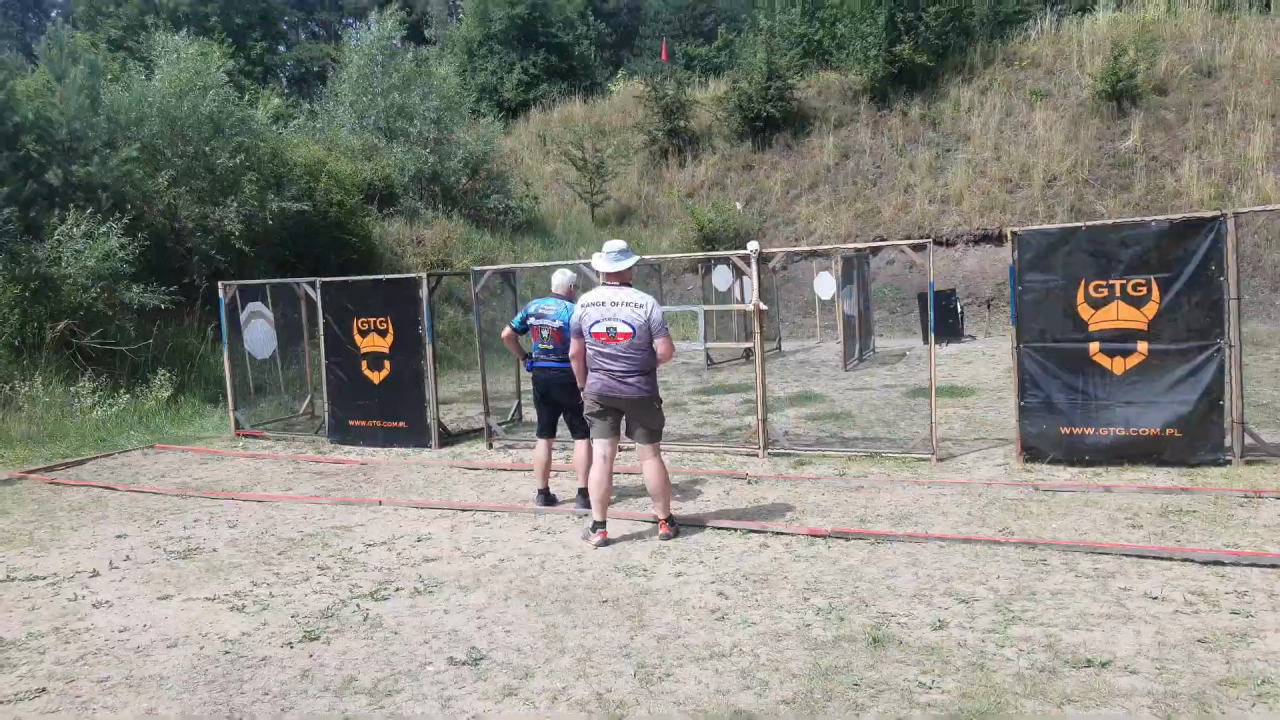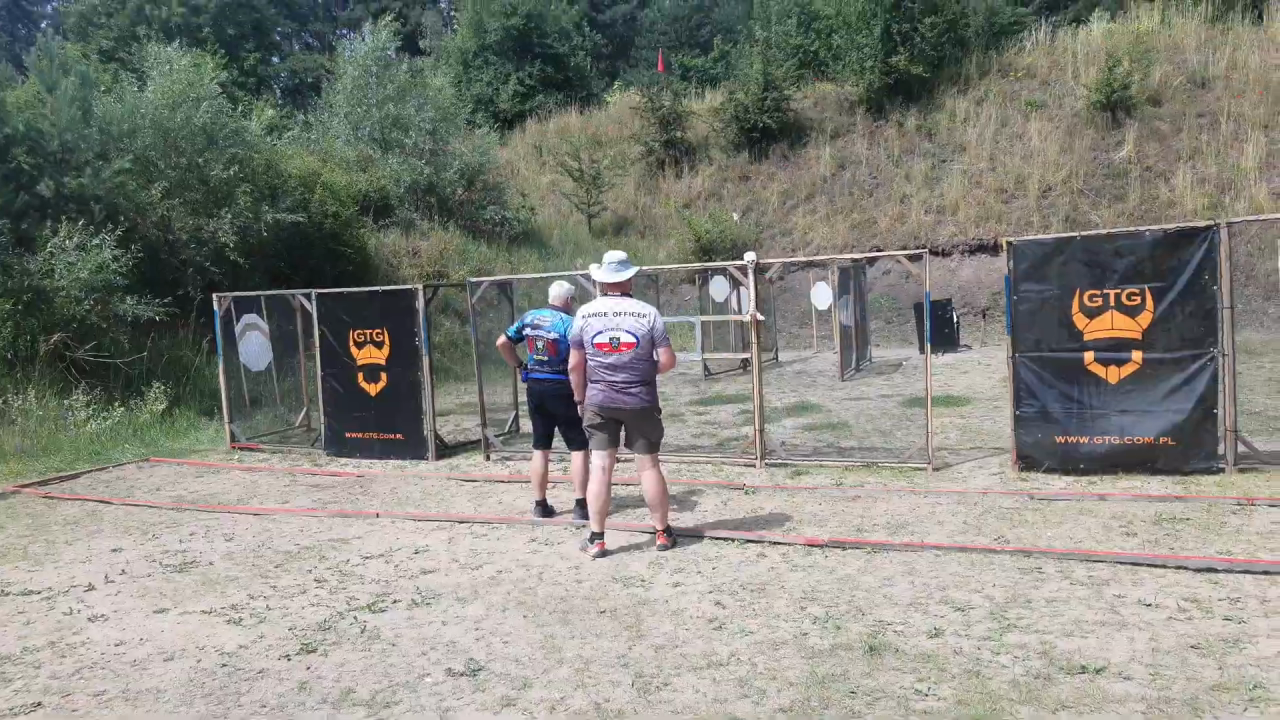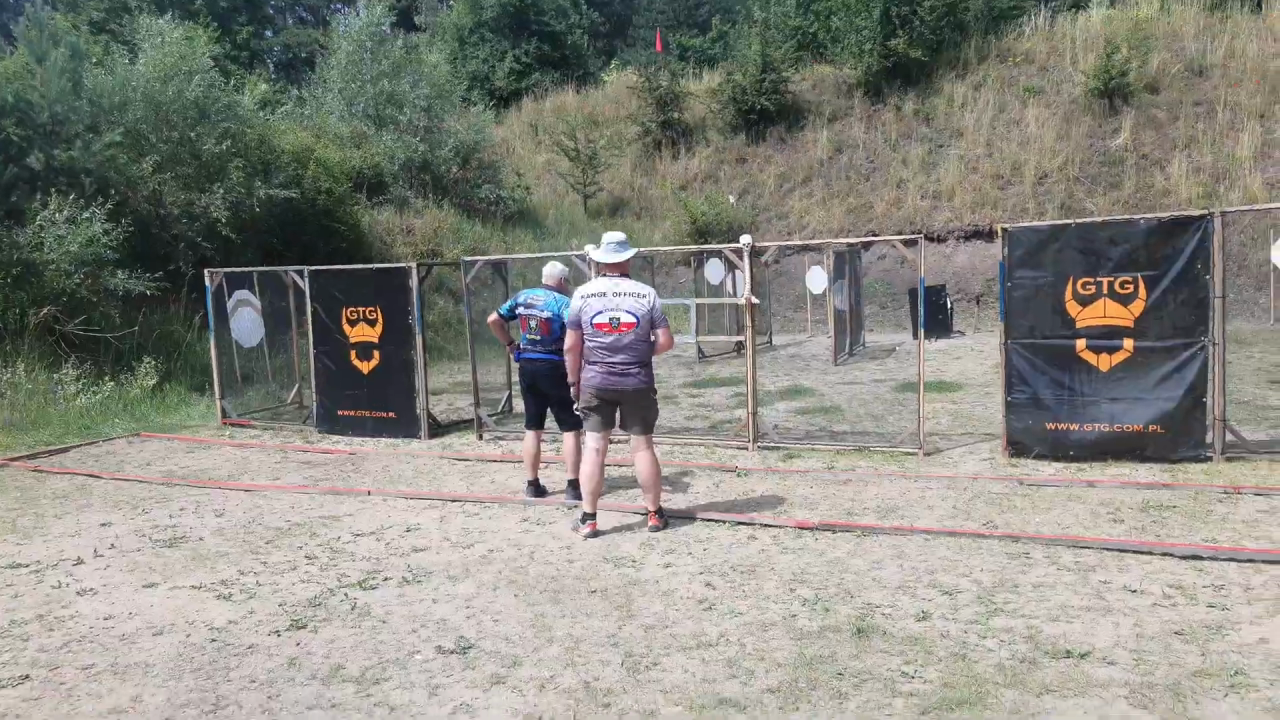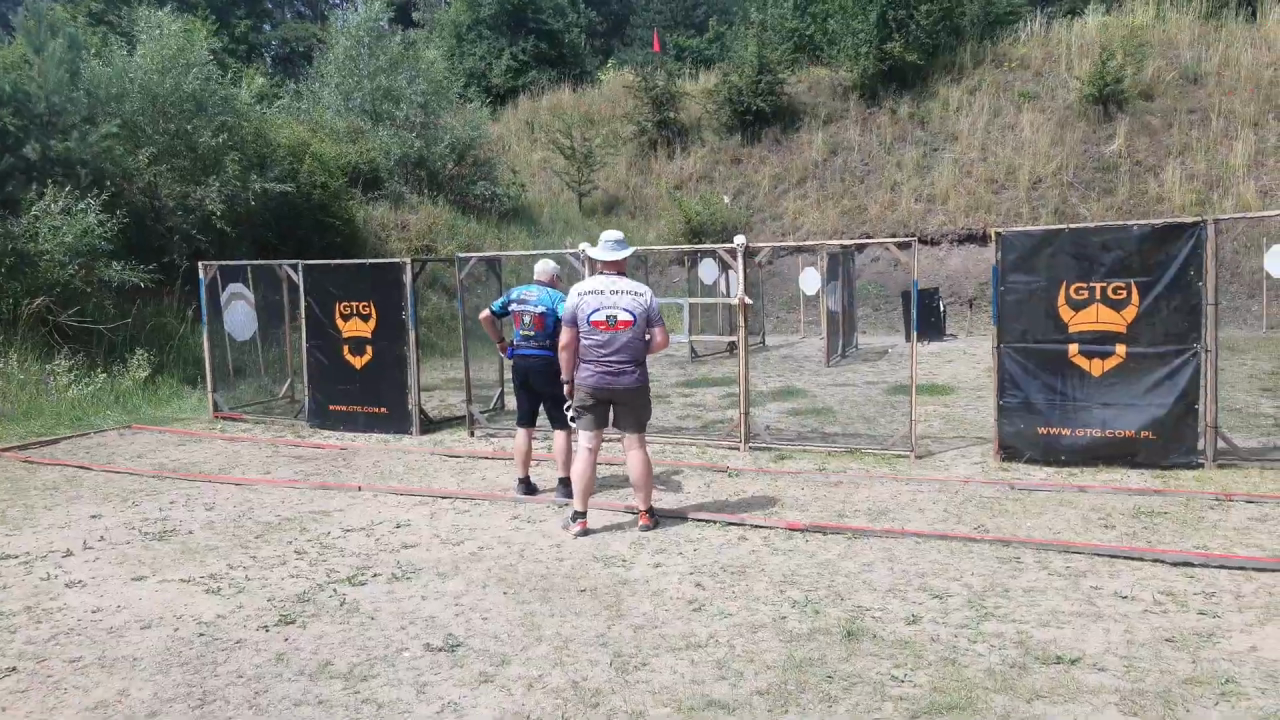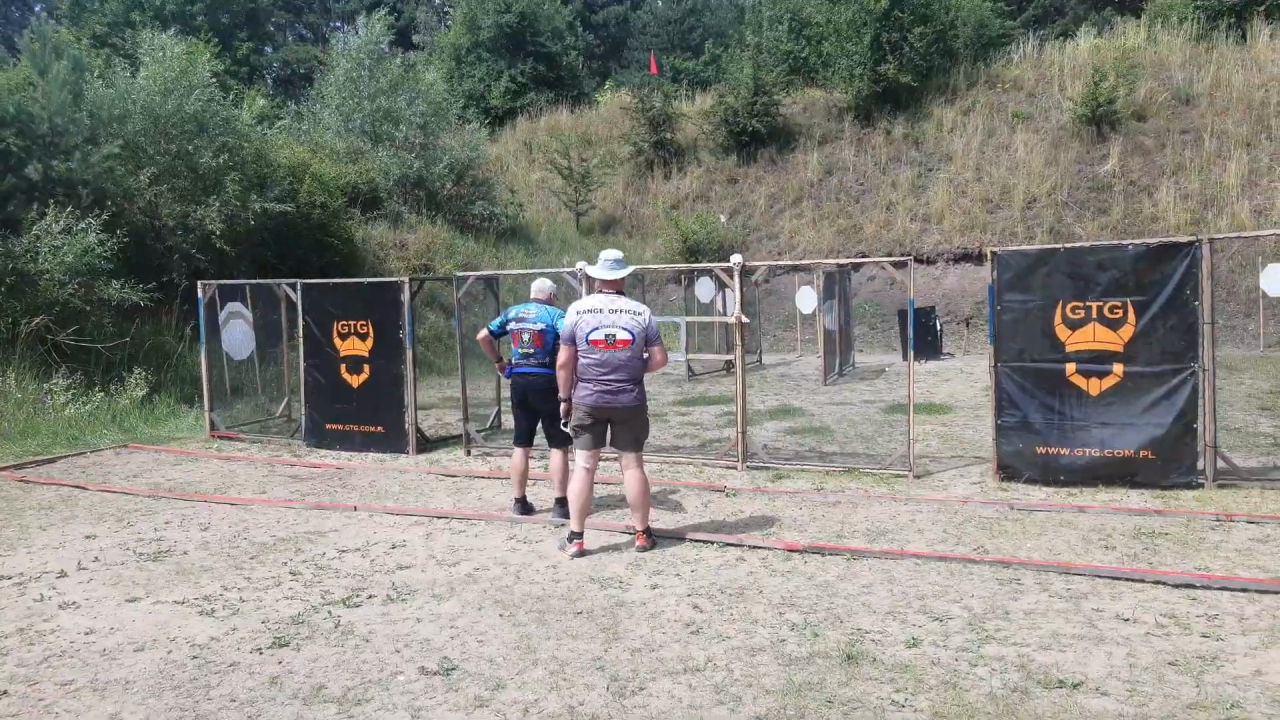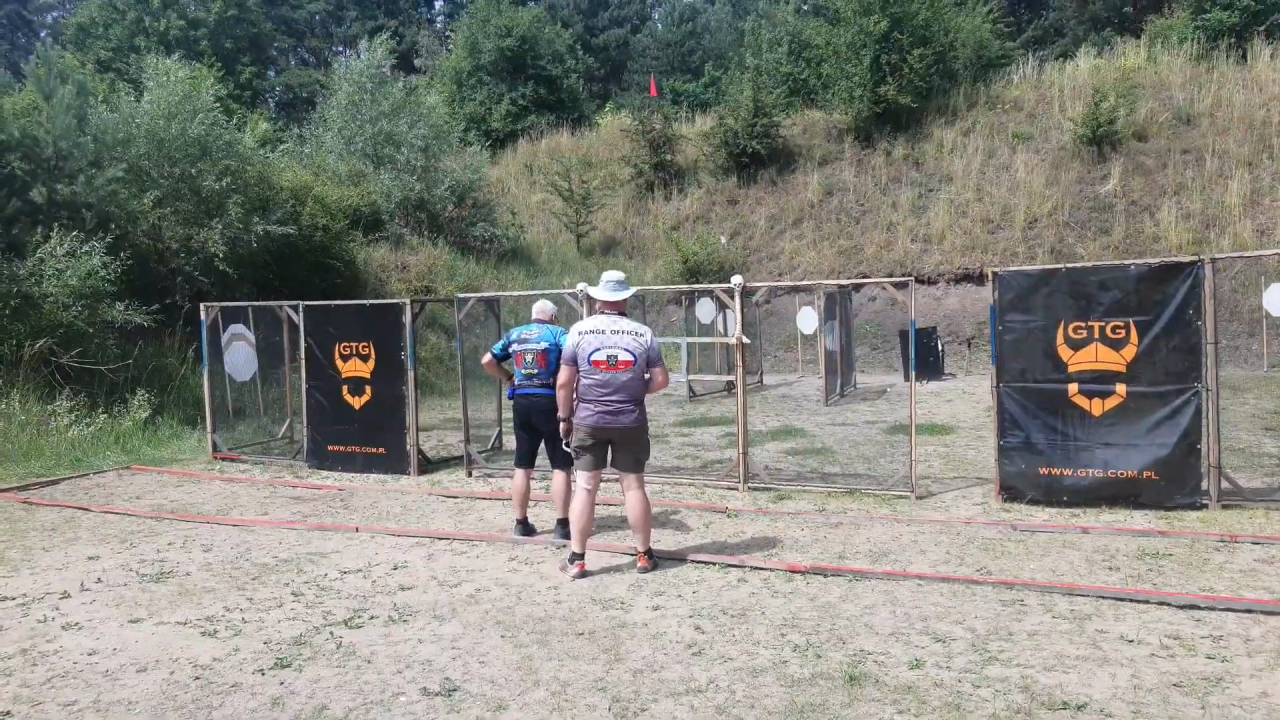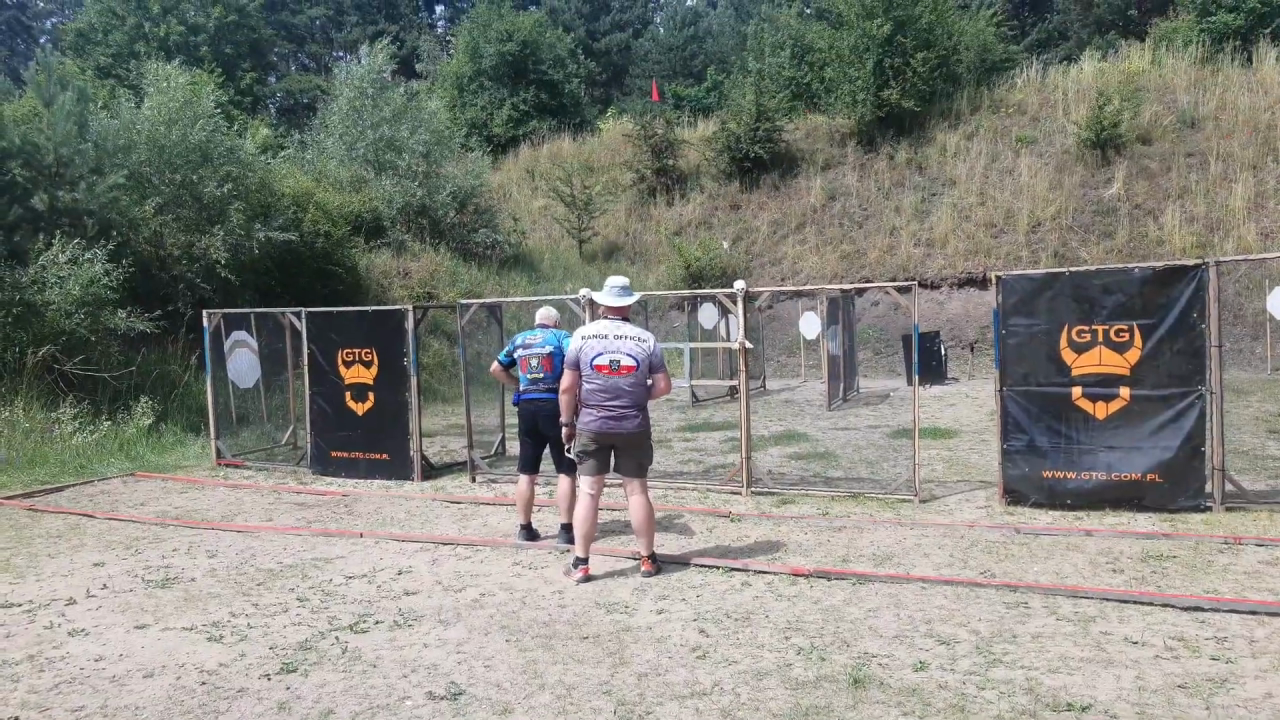
dt=0.2s
person 1, frame 1
left shoulder: (585, 303)
right shoulder: (645, 303)
left elbow: (575, 353)
right elbow: (665, 352)
left wrist: (584, 385)
right wrist: (647, 361)
left hip: (600, 391)
right hip: (640, 391)
left knee: (602, 457)
right knee: (650, 455)
left ankle: (598, 528)
right ankle: (665, 522)
person 1, frame 2
left shoulder: (585, 314)
right shoulder: (647, 313)
left elbow: (575, 366)
right elbow: (667, 361)
left wrist: (581, 398)
left hip: (599, 402)
right hip: (641, 401)
left knee: (600, 468)
right knee: (648, 466)
left ankle: (596, 539)
right ankle: (663, 533)
person 1, frame 3
left shoulder: (583, 294)
right shoulder: (646, 294)
left elbow: (571, 346)
right elbow: (665, 342)
left wrist: (574, 380)
left hip: (596, 382)
right hip: (637, 383)
left knee: (594, 448)
right knee: (642, 447)
left ankle: (588, 519)
right ankle: (655, 514)
person 1, frame 4
left shoulder: (579, 291)
right shoulder: (643, 293)
left elbow: (566, 344)
right elbow: (661, 341)
left wrist: (567, 379)
left hip: (590, 381)
right hip: (631, 382)
left knee: (586, 447)
right knee: (635, 446)
left ankle: (578, 518)
right ankle: (645, 514)
person 1, frame 5
left shoulder: (577, 309)
right shoulder: (641, 312)
left elbow: (564, 362)
right elbow: (659, 359)
left wrist: (565, 397)
left hip: (587, 400)
right hip: (629, 401)
left knee: (583, 466)
right knee: (632, 465)
left ankle: (575, 538)
right ankle: (642, 534)
person 1, frame 6
left shoulder: (579, 330)
right shoulder: (643, 333)
left elbow: (564, 382)
right elbow: (661, 380)
left wrist: (564, 417)
left hip: (588, 420)
right hip: (631, 421)
left knee: (585, 487)
right knee: (634, 486)
left ankle: (576, 559)
right ankle: (644, 555)
person 1, frame 7
left shoulder: (583, 335)
right shoulder: (646, 339)
left elbow: (567, 387)
right elbow: (663, 386)
left wrist: (566, 422)
left hip: (592, 425)
right hip: (633, 426)
left knee: (588, 492)
right knee: (637, 491)
left ankle: (580, 564)
right ankle: (648, 559)
person 2, frame 1
left shoulder: (532, 307)
right shoulder: (572, 310)
left elbow: (507, 335)
left wrist: (525, 357)
left hip: (540, 376)
right hip: (567, 377)
left knee: (544, 437)
right knee: (582, 436)
left ankle: (542, 494)
right ankle: (583, 494)
person 2, frame 2
left shoulder: (528, 317)
right shoulder: (568, 322)
left elbow: (502, 343)
left wrist: (520, 365)
left hip: (535, 387)
right hip: (561, 388)
left knee: (540, 448)
right knee: (578, 448)
left ankle: (540, 505)
right ankle: (581, 506)
person 2, frame 3
left shoulder: (521, 297)
right shoulder: (562, 302)
left elbow: (493, 320)
left wrist: (509, 343)
left hip: (527, 367)
right hip: (553, 368)
left knee: (532, 428)
right knee: (571, 428)
left ankle: (532, 485)
right ankle: (573, 487)
person 2, frame 4
left shoulder: (514, 294)
right shoulder: (556, 297)
left elbow: (485, 316)
left wrist: (499, 341)
left hip: (520, 364)
right hip: (547, 364)
left knee: (524, 425)
right knee: (561, 426)
left ankle: (523, 482)
right ankle: (564, 485)
person 2, frame 5
left shoulder: (512, 313)
right shoulder: (554, 314)
left elbow: (483, 336)
left wrist: (498, 361)
left hip: (519, 382)
right hip: (547, 382)
left knee: (521, 445)
right knee: (558, 445)
left ankle: (519, 502)
right ankle: (560, 505)
person 2, frame 6
left shoulder: (514, 334)
right shoulder: (556, 332)
left elbow: (487, 361)
left hip: (522, 403)
right hip: (550, 403)
left knee: (522, 467)
right knee: (561, 467)
left ankle: (521, 523)
right ankle: (562, 526)
person 2, frame 7
left shoulder: (518, 340)
right shoulder: (560, 336)
left elbow: (496, 369)
left hip: (526, 407)
right hip: (554, 407)
left knee: (526, 472)
right knee: (566, 471)
left ankle: (525, 528)
right ankle: (566, 530)
